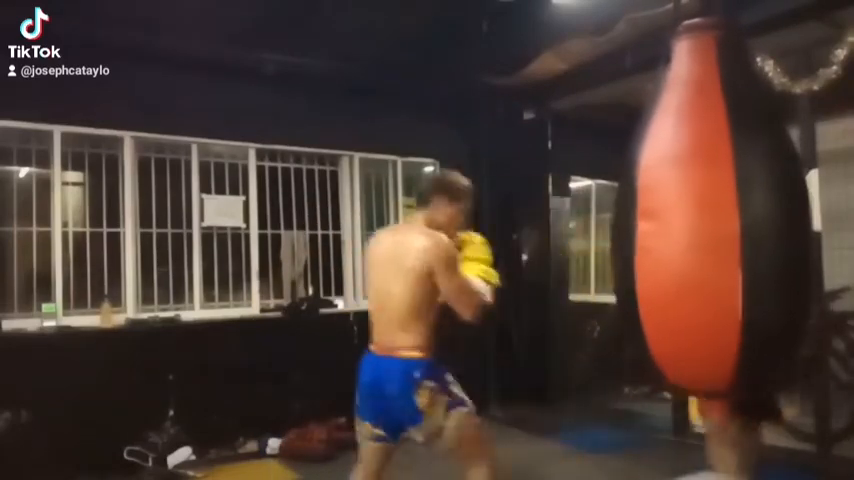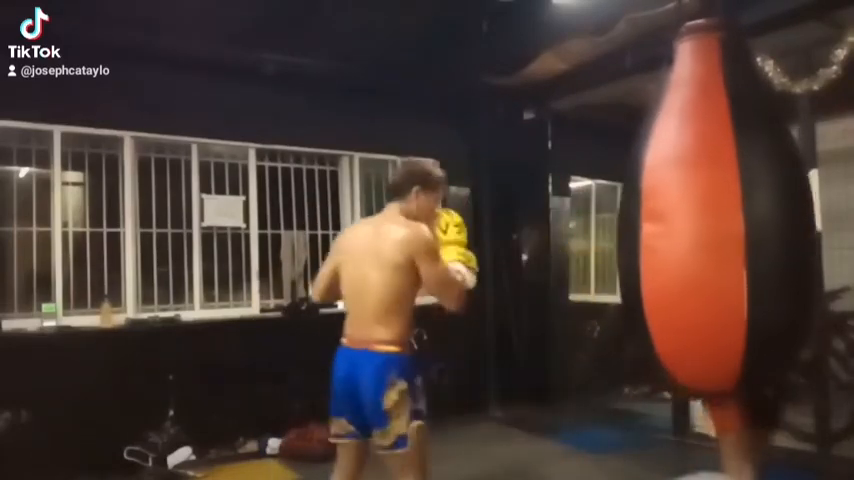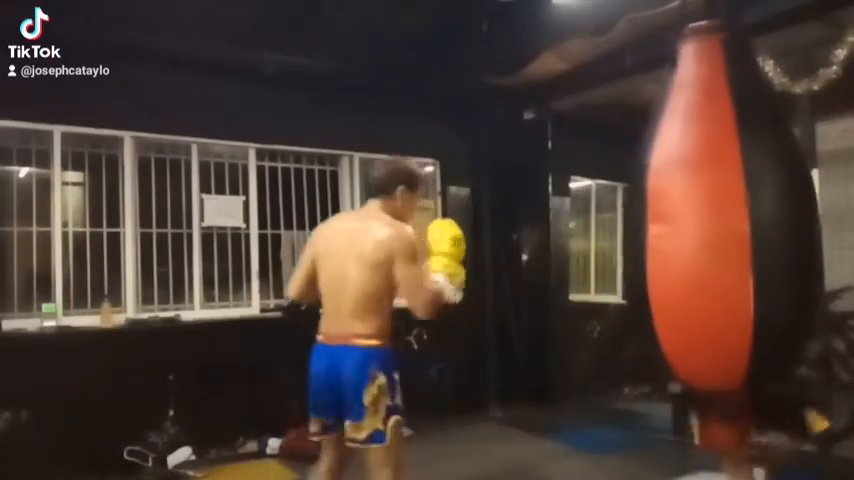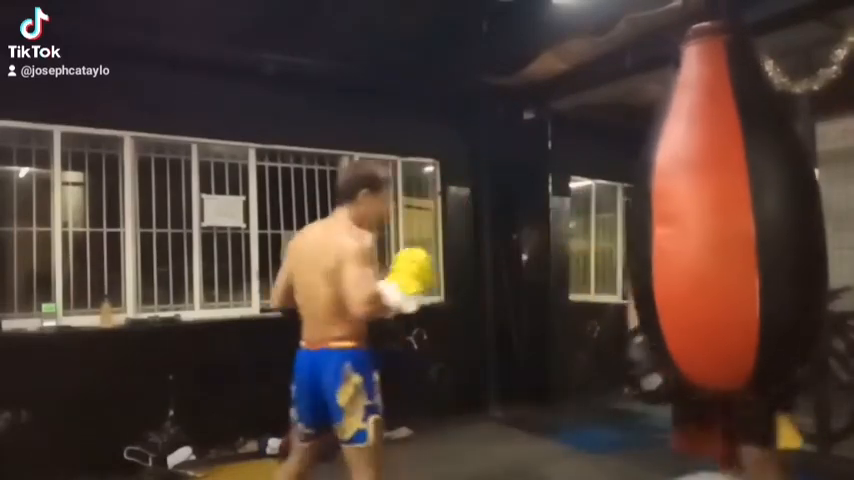
dt=0.2s
person 1, frame 1
left shoulder: (379, 240)
right shoulder: (436, 244)
right elbow: (470, 310)
right wrist: (476, 271)
left hip: (374, 367)
right hip: (413, 371)
person 1, frame 2
left shoulder: (350, 234)
right shoulder: (416, 235)
left elbow: (319, 293)
right elbow: (454, 299)
right wrist: (455, 257)
left hip: (347, 359)
right hip: (387, 365)
person 1, frame 3
left shoulder: (327, 229)
right shoulder: (397, 234)
left elbow: (295, 292)
right elbow: (424, 307)
right wrist: (440, 272)
left hip: (324, 355)
right hip: (366, 358)
person 1, frame 4
left shoulder: (302, 238)
right shoulder: (356, 240)
left elbow: (278, 300)
right elbow: (362, 307)
right wrist: (403, 284)
left hip: (307, 359)
right hip: (344, 362)
